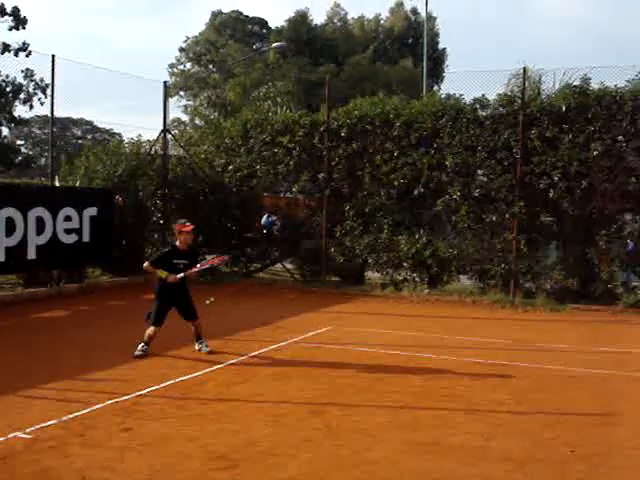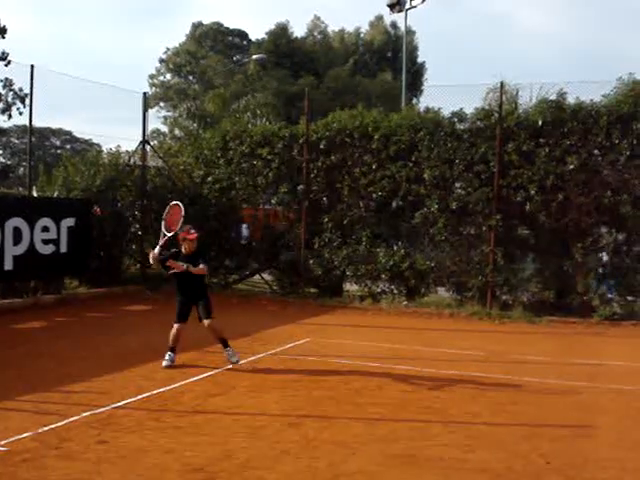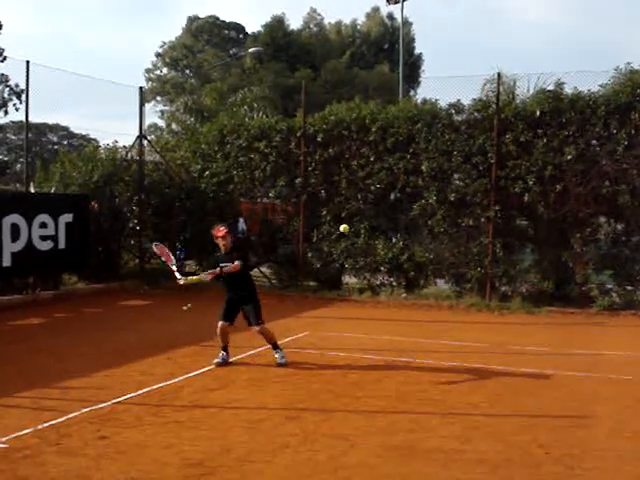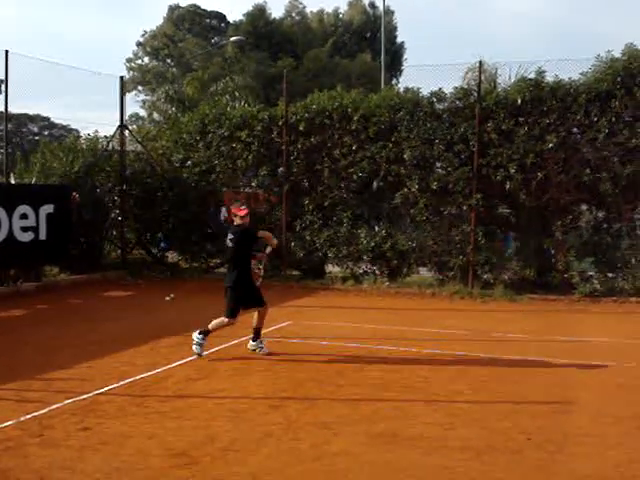
dt=0.5s
person 1, frame 1
left shoulder: (193, 251)
right shoulder: (168, 252)
right elbow: (146, 266)
right wrist: (166, 276)
left hip: (181, 291)
right hip: (165, 292)
left knee: (196, 322)
right knee: (156, 327)
left ankle: (200, 341)
right ankle: (144, 345)
person 1, frame 2
left shoulder: (198, 254)
right shoulder: (174, 254)
left elbow: (204, 270)
right elbow: (155, 261)
left wrist: (185, 267)
right wrist: (154, 256)
left hip: (200, 294)
right hip: (184, 295)
left knee: (208, 323)
right knee: (177, 327)
left ankle: (227, 349)
right ankle: (171, 353)
person 1, frame 3
left shoulder: (240, 250)
right shoulder: (219, 258)
left elbow: (236, 266)
right elbow: (213, 276)
left wrist: (217, 271)
left hip: (248, 296)
right hip: (232, 296)
left knee: (259, 327)
right knee: (222, 326)
left ankle: (277, 350)
right ankle: (224, 353)
person 1, frame 4
left shoulder: (238, 232)
right shoulder: (242, 231)
right elbow: (265, 234)
left wrist: (254, 256)
right wrist: (272, 241)
left hip: (246, 279)
right hip: (235, 282)
left knee: (262, 308)
right knee: (229, 320)
left ankle: (255, 341)
right ankle: (201, 335)
